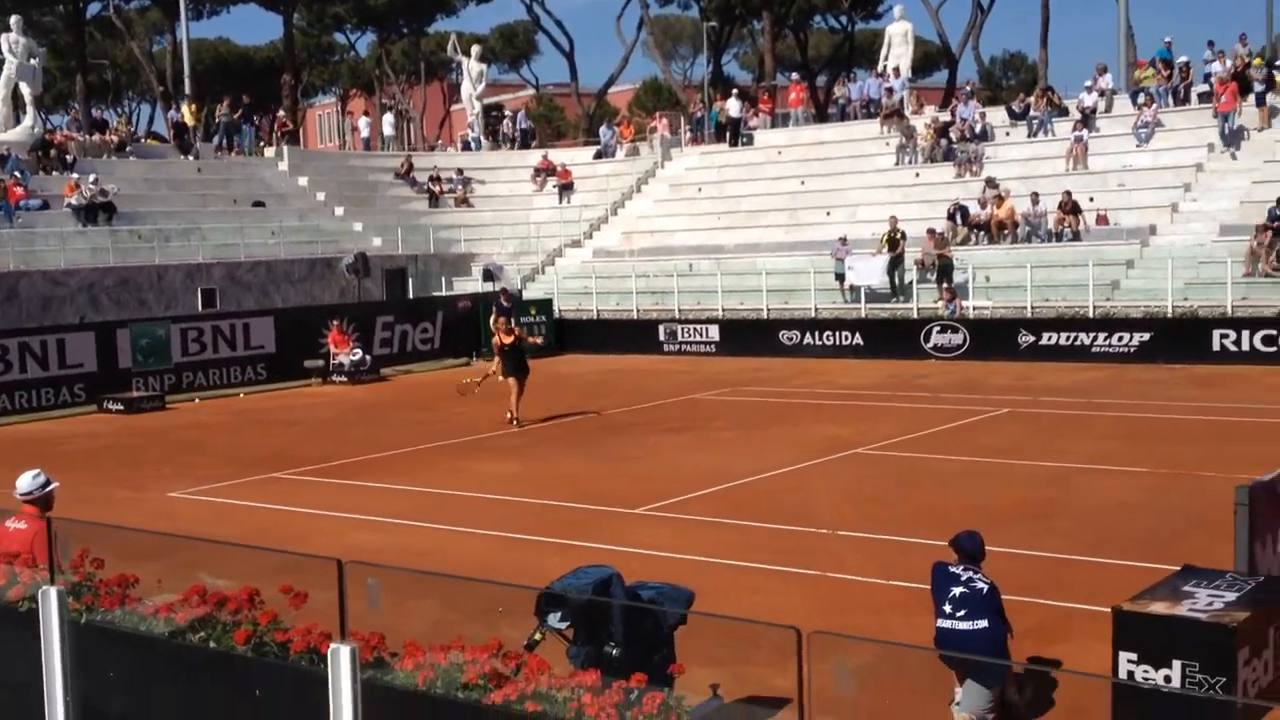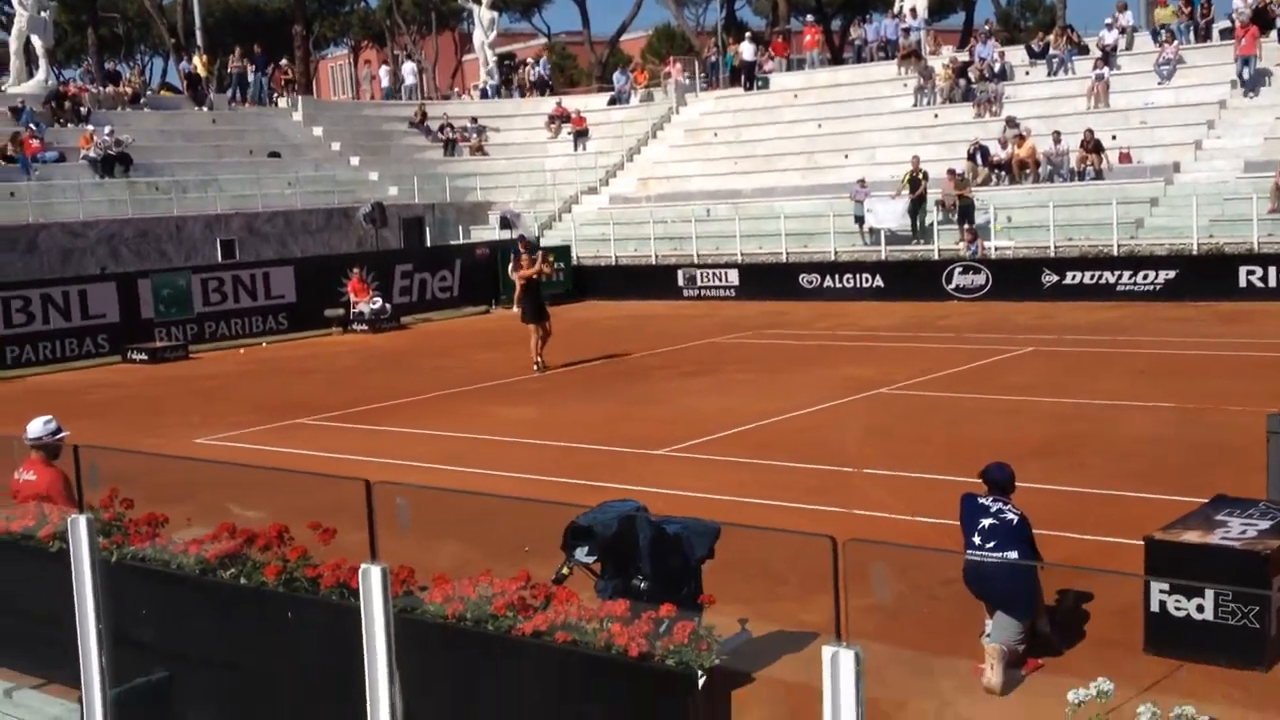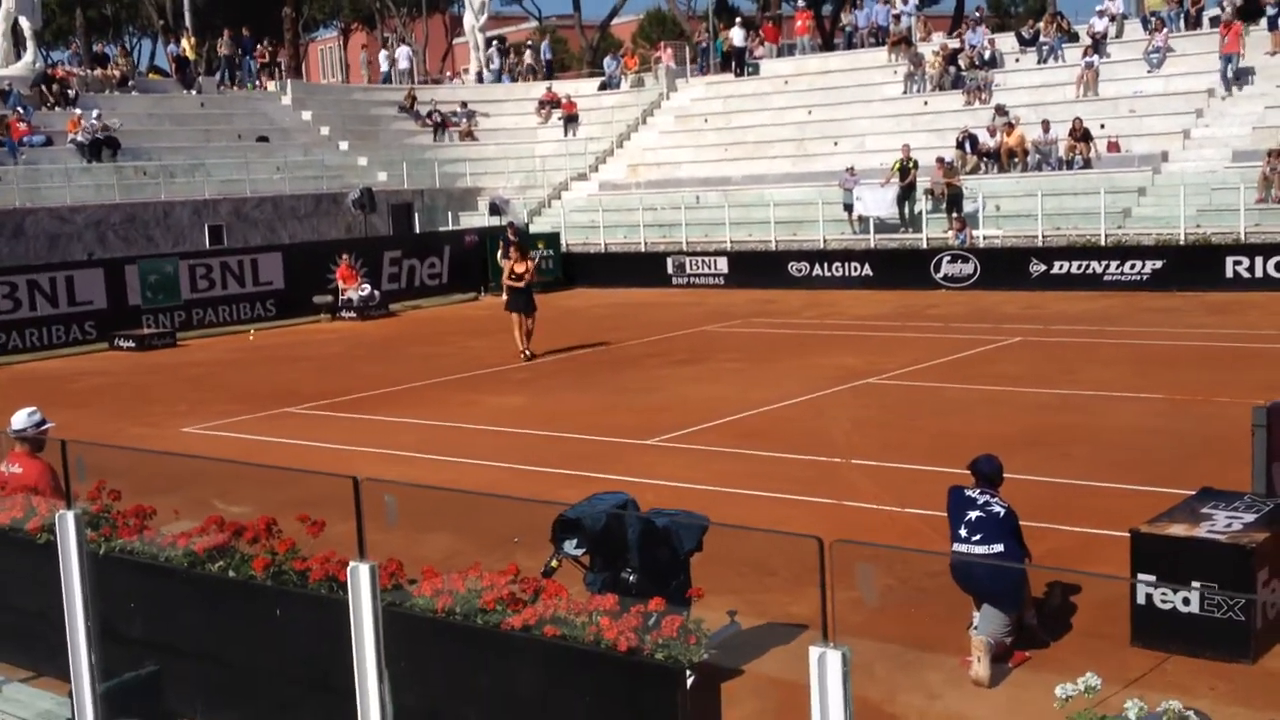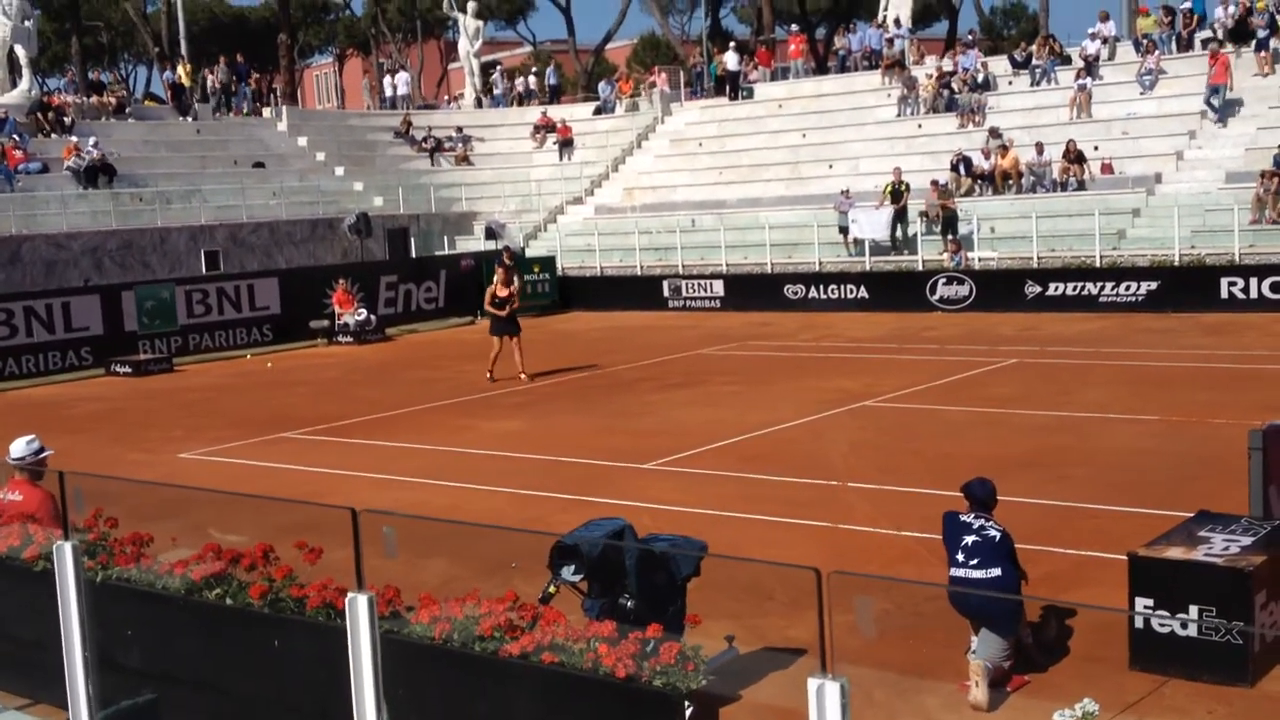
dt=0.4s
person 1, frame 1
left shoulder: (939, 570)
right shoulder: (988, 586)
right elbow: (1001, 623)
right wrist: (1006, 627)
left hip: (947, 645)
right hip: (982, 645)
left ankle: (962, 695)
person 1, frame 2
left shoulder: (968, 502)
right shoulder: (1019, 518)
right elbow: (1033, 556)
right wrist: (1038, 564)
left hip: (977, 577)
right hip: (1012, 577)
left ankle: (993, 633)
right ankle: (1000, 647)
person 1, frame 3
left shoulder: (956, 494)
right shoulder: (1006, 510)
right elbow: (1020, 549)
right wrist: (1025, 555)
left hip: (963, 571)
right hip: (999, 572)
left ankle: (980, 626)
right ankle: (988, 641)
person 1, frame 4
left shoulder: (950, 519)
right shoulder: (1002, 534)
right elbow: (1014, 570)
right wrist: (1020, 581)
left hip: (960, 596)
right hip: (997, 597)
left ankle: (978, 650)
right ankle: (987, 667)
